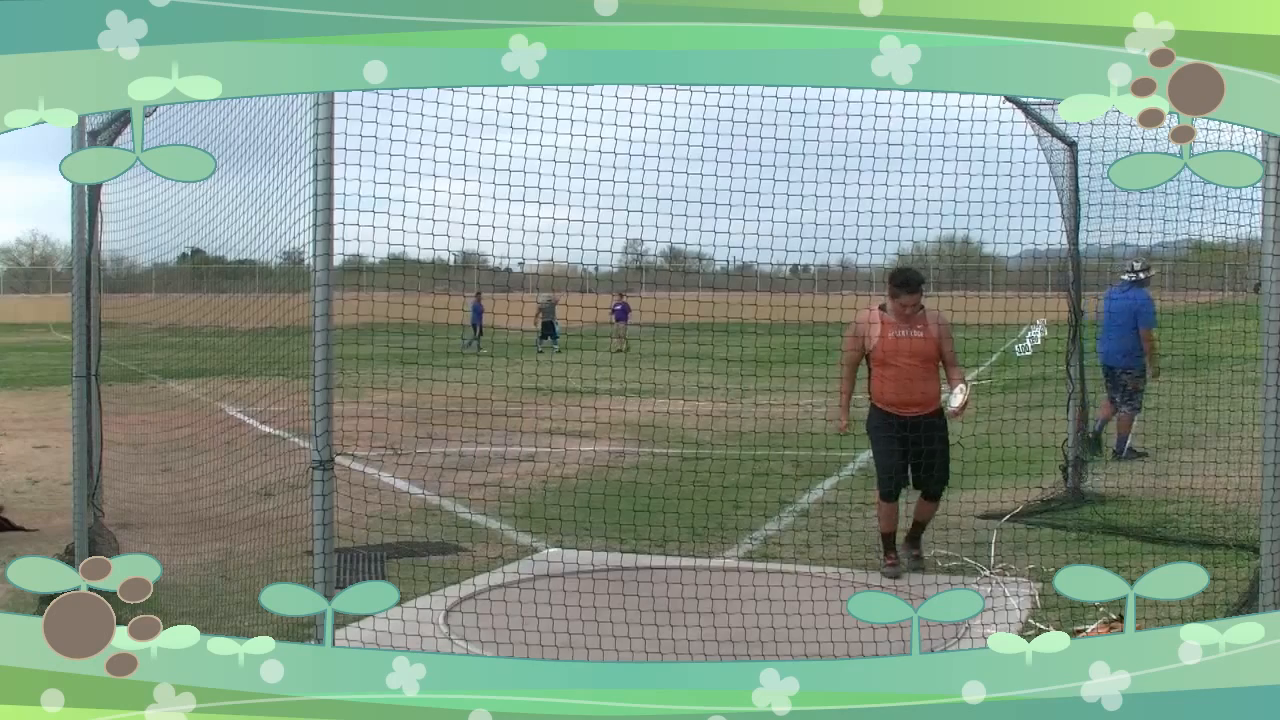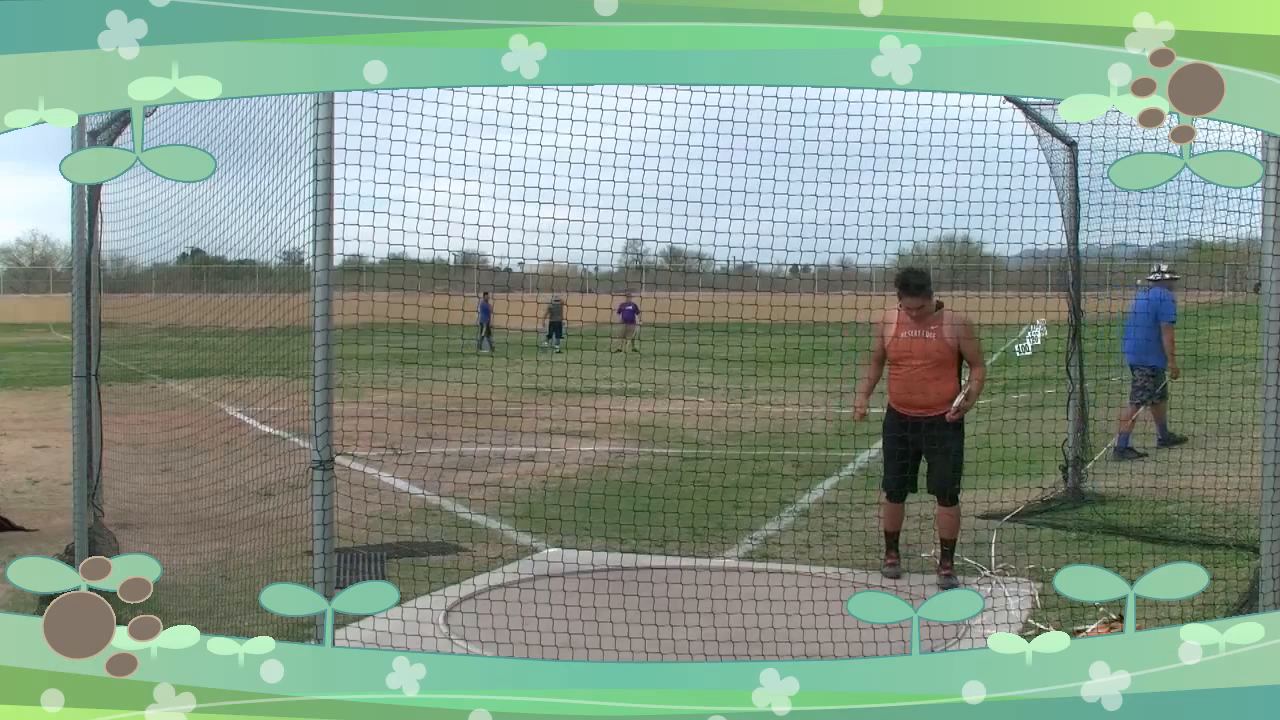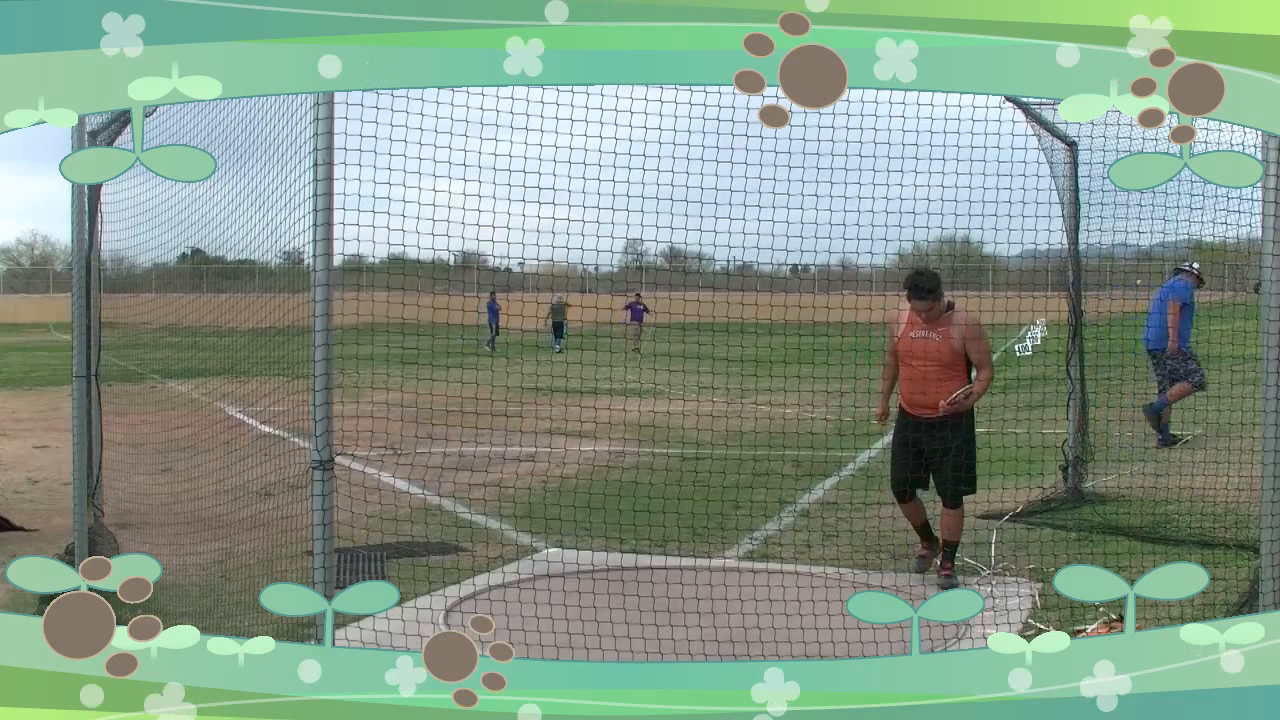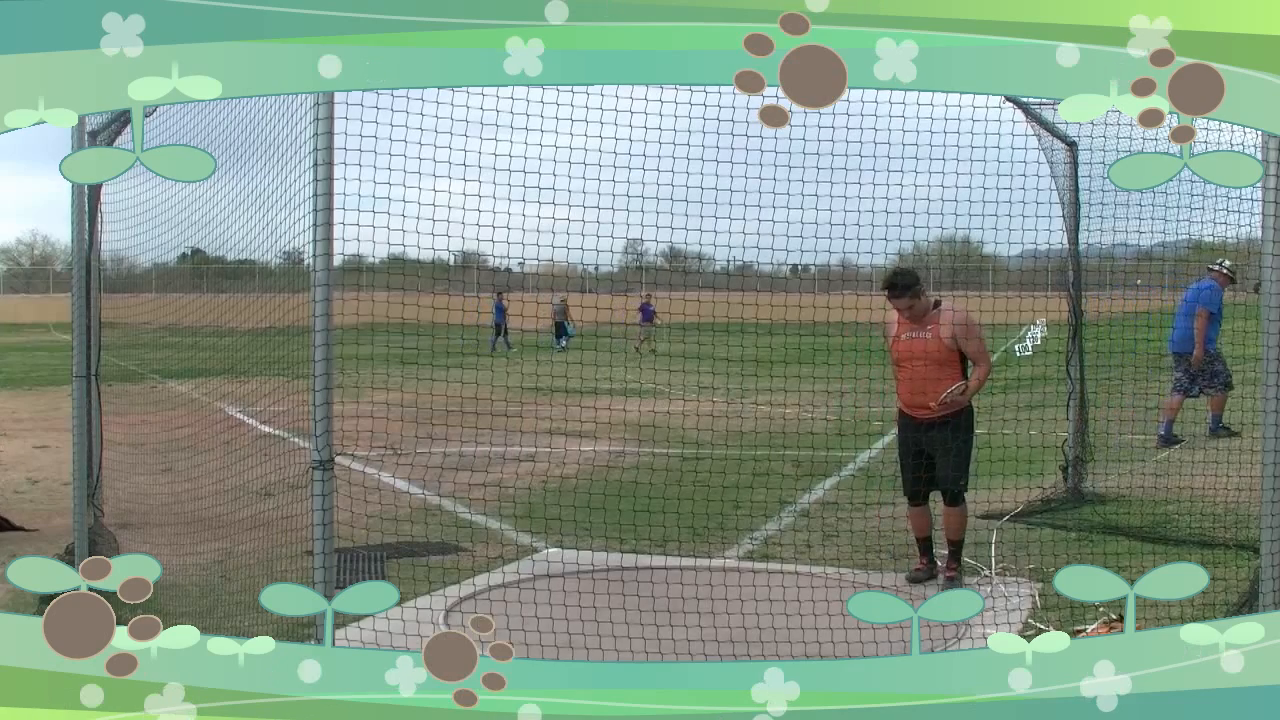
dt=0.4s
person 1, frame 1
left shoulder: (936, 322)
right shoulder: (866, 322)
left elbow: (952, 365)
right elbow: (849, 366)
right wrist: (844, 409)
left hip: (930, 418)
right hip: (885, 419)
left knee: (934, 489)
right knee: (889, 487)
left ankle: (914, 540)
right ankle: (889, 554)
person 1, frame 2
left shoulder: (956, 323)
right shoulder: (888, 322)
left elbow: (978, 365)
right elbow: (876, 360)
left wrist: (968, 400)
right wrist: (863, 397)
left hip: (943, 422)
right hip: (899, 419)
left knee: (946, 492)
right knee: (894, 490)
left ankle: (946, 564)
right ankle: (891, 553)
person 1, frame 3
left shoulder: (965, 325)
right shoulder: (900, 320)
left elbow: (985, 370)
left wrist: (970, 400)
right wrist: (883, 400)
left hip: (951, 422)
right hip: (909, 419)
left knee: (951, 495)
right knee: (901, 488)
left ankle: (947, 564)
right ankle: (928, 542)
person 1, frame 4
left shoulder: (956, 320)
right shoulder: (893, 324)
left elbow: (983, 364)
left wrist: (965, 395)
left hip: (951, 421)
right hip: (910, 422)
left knee: (952, 489)
right knee: (914, 494)
left ankle: (954, 562)
right ankle: (926, 560)
person 2, frame 1
left shoulder: (1110, 293)
right shoulder: (1144, 299)
right elbow: (1146, 336)
right wrist: (1152, 364)
left hip: (1106, 355)
right hip: (1129, 359)
left knee: (1114, 399)
right knee: (1130, 404)
left ankle: (1096, 433)
right ankle: (1121, 449)
person 2, frame 2
left shoulder: (1142, 295)
right shoulder: (1165, 297)
right elbow: (1166, 331)
right wrist: (1172, 362)
left hip: (1134, 353)
right hip: (1149, 356)
left knee: (1159, 396)
right knee: (1136, 401)
left ankle: (1164, 436)
right ankle: (1121, 447)
person 2, frame 3
left shoulder: (1167, 285)
right shoulder: (1184, 283)
right elbow: (1173, 308)
left wrist: (1172, 340)
right wrist: (1173, 338)
left hip: (1153, 343)
right hip: (1169, 343)
left knee: (1167, 388)
right knee: (1195, 379)
left ankle: (1164, 435)
right ankle: (1155, 409)
person 2, frame 4
left shoulder: (1197, 285)
right shoulder: (1213, 288)
right elbow: (1201, 317)
right wrist: (1199, 347)
left hip: (1178, 344)
right hip: (1200, 346)
left knee: (1180, 389)
right knee: (1221, 383)
left ankle: (1164, 434)
right ankle: (1215, 427)
